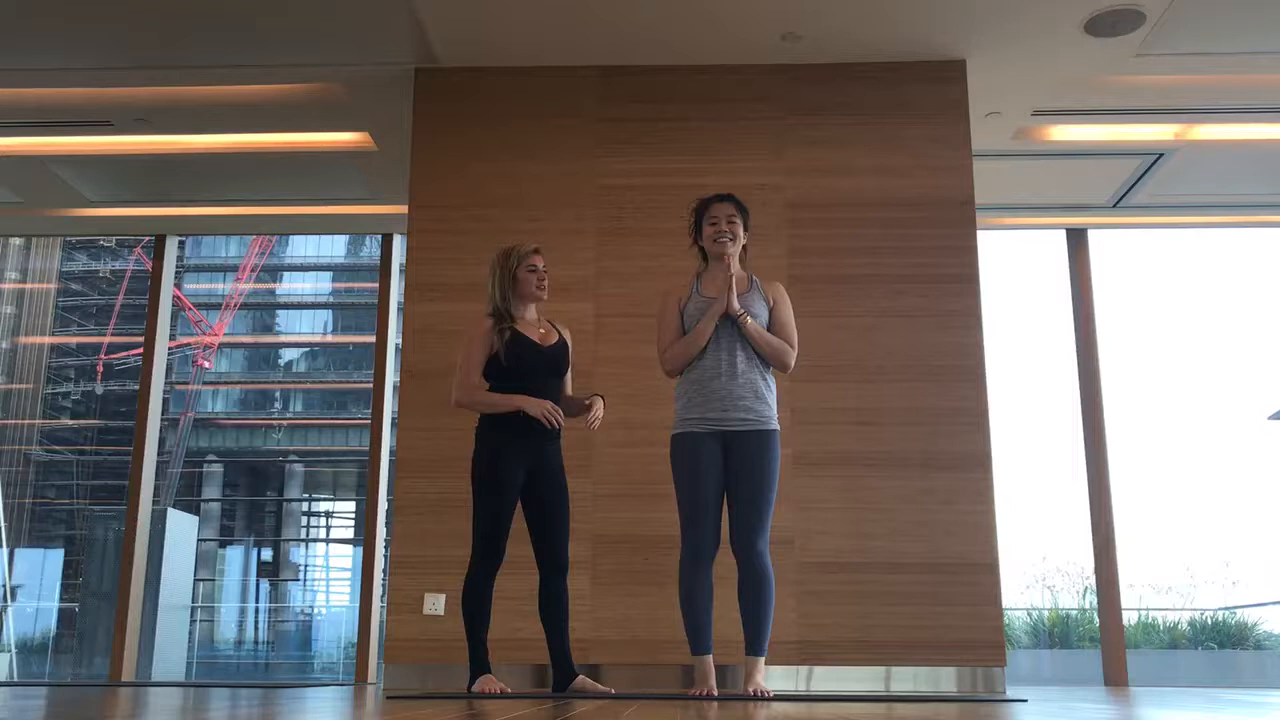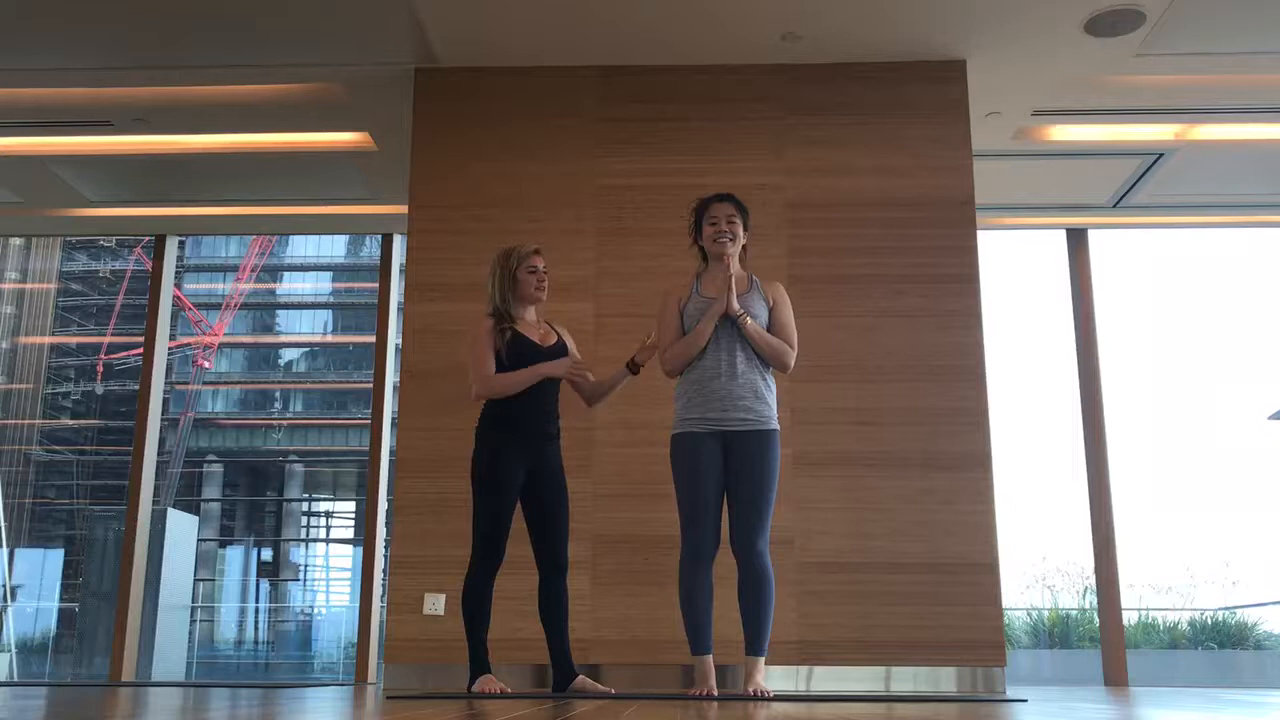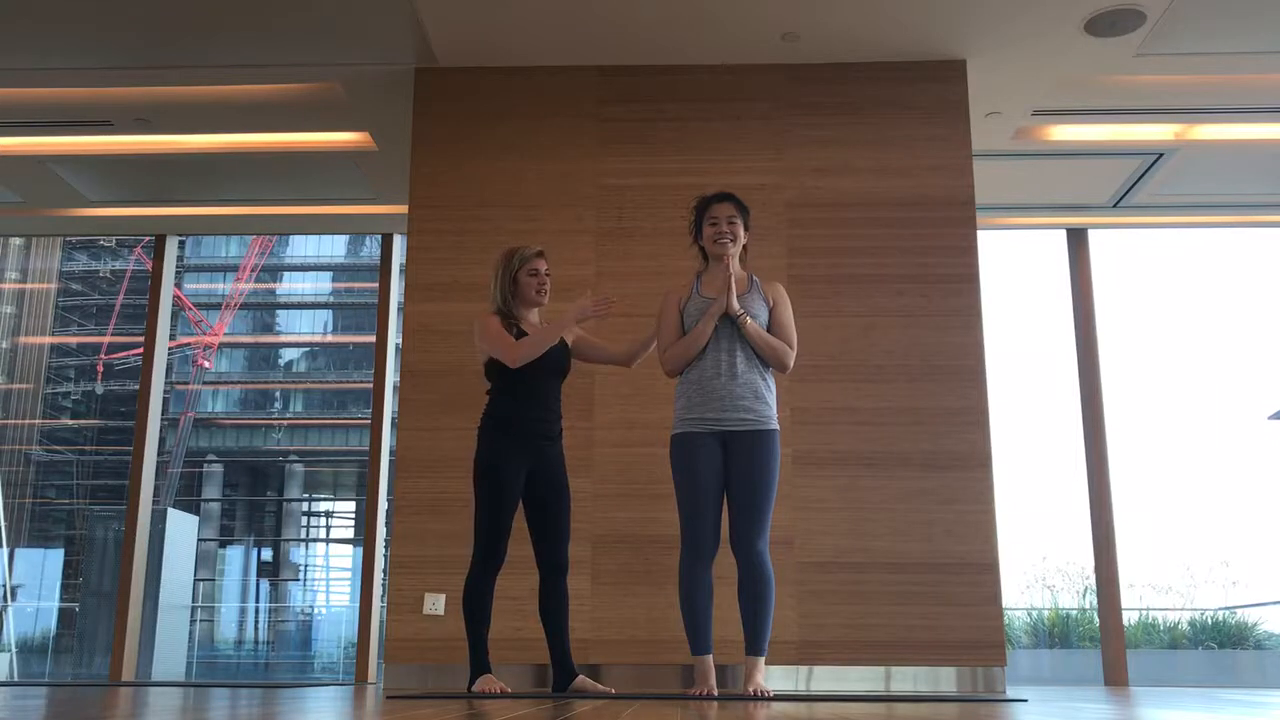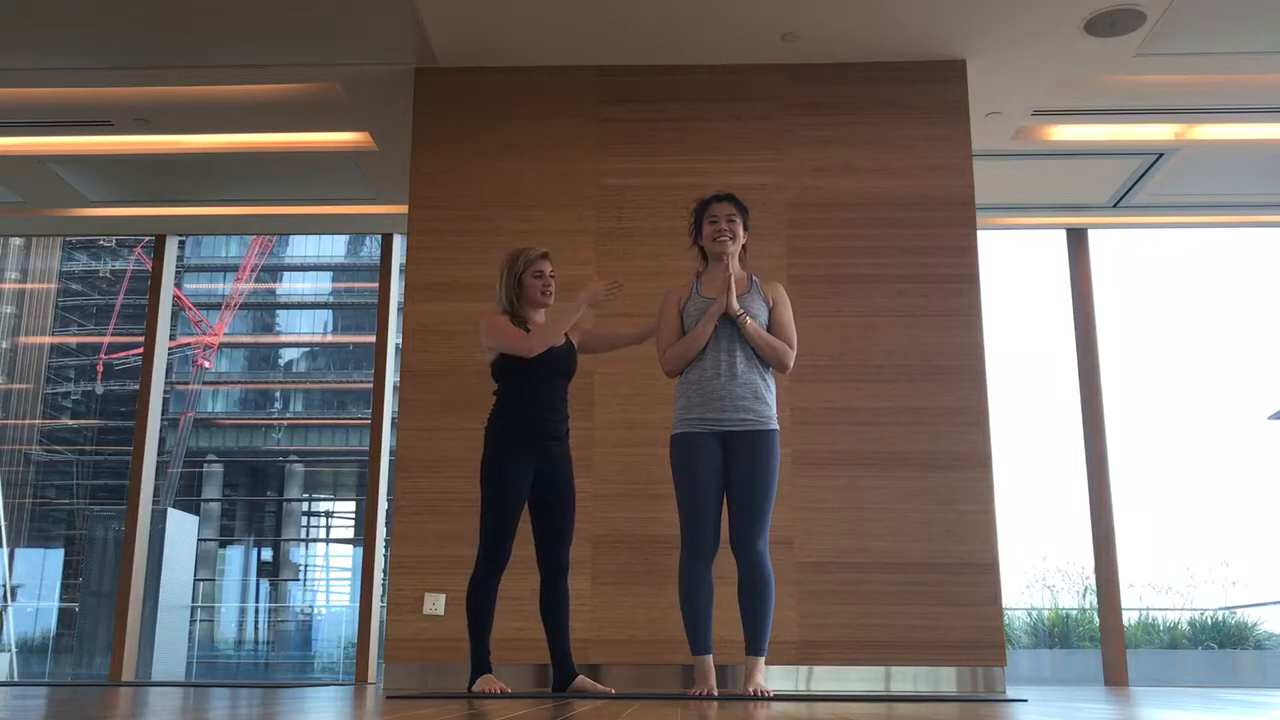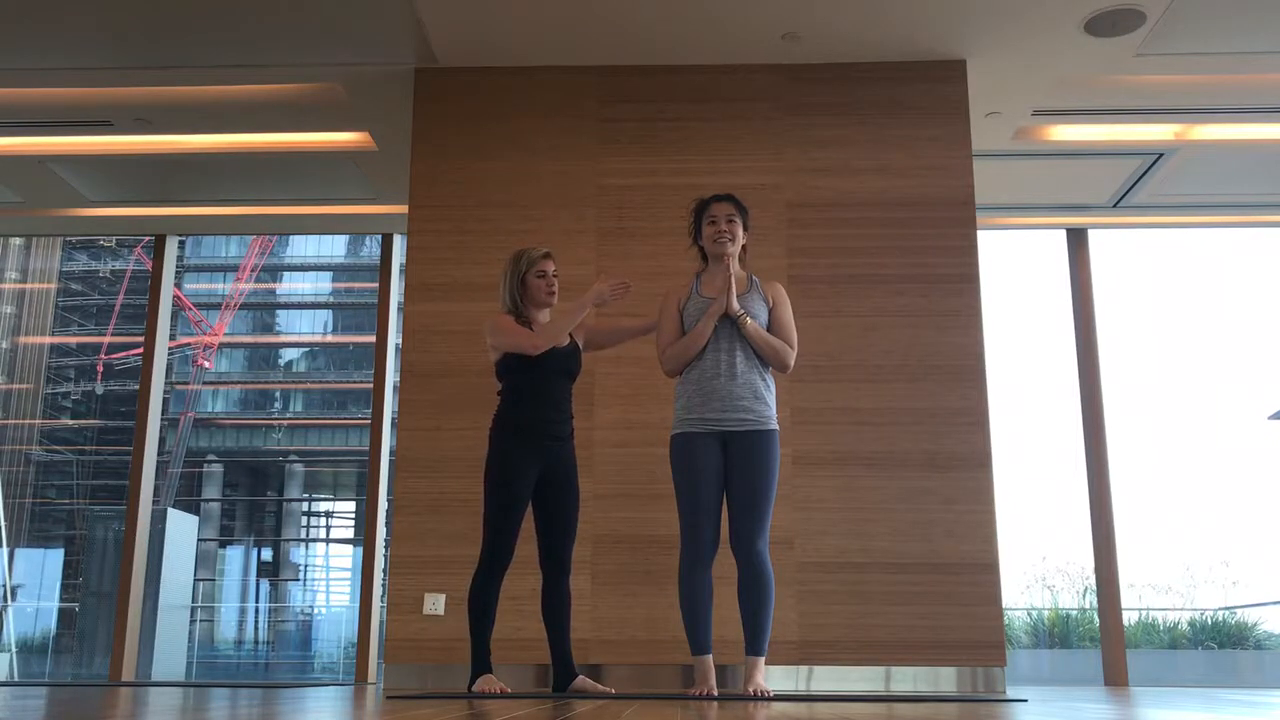
dt=0.3s
person 1, frame 1
left shoulder: (770, 292)
right shoulder: (680, 296)
left elbow: (787, 359)
right elbow: (670, 362)
left wrist: (740, 314)
right wrist: (714, 313)
left hip: (755, 428)
right hip: (695, 430)
left knee: (752, 546)
right knee: (698, 546)
left ankle: (755, 667)
right ankle: (703, 668)
person 1, frame 2
left shoulder: (769, 292)
right shoulder: (681, 297)
left elbow: (787, 359)
right elbow: (670, 363)
left wrist: (739, 314)
right wrist: (713, 313)
left hip: (755, 427)
right hip: (696, 429)
left knee: (752, 547)
right knee: (699, 547)
left ankle: (755, 666)
right ankle: (703, 667)
person 1, frame 3
left shoulder: (770, 292)
right shoulder: (681, 297)
left elbow: (786, 360)
right elbow: (670, 363)
left wrist: (740, 314)
right wrist: (713, 313)
left hip: (755, 428)
right hip: (695, 430)
left knee: (752, 547)
right knee: (698, 547)
left ankle: (756, 667)
right ankle: (704, 668)
person 1, frame 4
left shoulder: (769, 292)
right shoulder: (681, 297)
left elbow: (786, 359)
right elbow: (670, 363)
left wrist: (739, 314)
right wrist: (713, 313)
left hip: (755, 428)
right hip: (695, 429)
left knee: (752, 546)
right knee: (698, 546)
left ankle: (756, 666)
right ankle: (704, 667)
person 1, frame 5
left shoulder: (769, 292)
right shoulder: (680, 297)
left elbow: (786, 359)
right elbow: (669, 363)
left wrist: (739, 314)
right wrist: (713, 314)
left hip: (755, 428)
right hip: (695, 429)
left knee: (751, 546)
right knee: (698, 546)
left ankle: (756, 667)
right ankle: (703, 668)
person 2, frame 1
left shoulder: (561, 334)
right shoulder: (489, 330)
right elbow: (463, 393)
left wrist: (590, 404)
right wrist: (523, 400)
left hip: (546, 453)
right hip: (500, 449)
left knee: (555, 563)
right knee: (488, 558)
left ankle: (564, 671)
right ankle: (479, 670)
person 2, frame 2
left shoulder: (560, 335)
right shoulder: (492, 329)
left elbow: (589, 395)
right elbow: (482, 387)
left wrist: (631, 366)
right wrist: (544, 369)
left hip: (546, 452)
right hip: (500, 449)
left knee: (555, 562)
right knee: (487, 557)
left ankle: (565, 671)
right ankle: (479, 670)
person 2, frame 3
left shoulder: (564, 335)
right shoulder: (491, 325)
left elbow: (624, 358)
right elbow: (517, 356)
right wrist: (573, 317)
left hip: (548, 450)
right hip: (502, 447)
left knee: (555, 562)
right knee: (489, 556)
left ankle: (565, 671)
right ankle: (480, 670)
person 2, frame 4
left shoulder: (571, 333)
right shoulder: (496, 325)
left elbow: (634, 337)
right elbow: (531, 346)
right wrist: (582, 303)
left hip: (555, 451)
right hip: (509, 447)
left knee: (556, 563)
right knee: (494, 556)
left ankle: (565, 671)
right ankle: (480, 670)
person 2, frame 5
left shoulder: (576, 332)
right shoulder: (501, 326)
left elbow: (638, 329)
right elbow: (536, 344)
right wrist: (587, 302)
left hip: (559, 451)
right hip: (513, 447)
left knee: (558, 563)
right knee: (496, 557)
left ankle: (565, 671)
right ankle: (481, 670)
